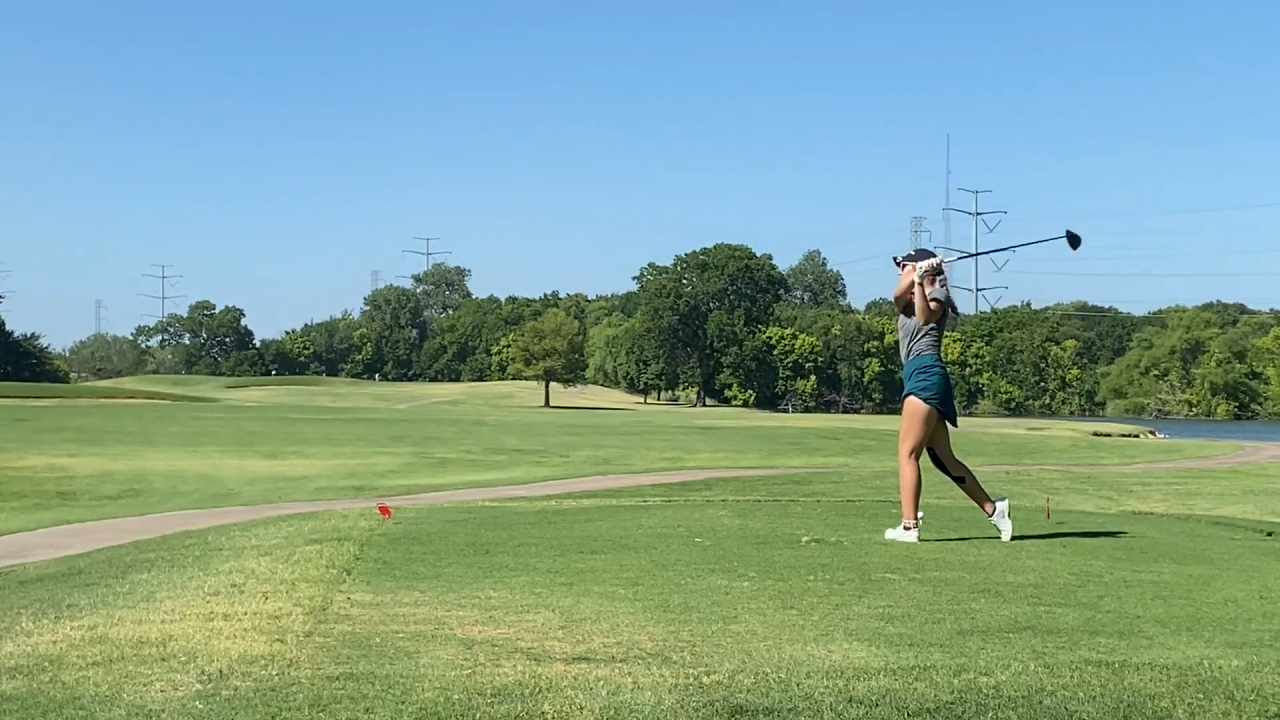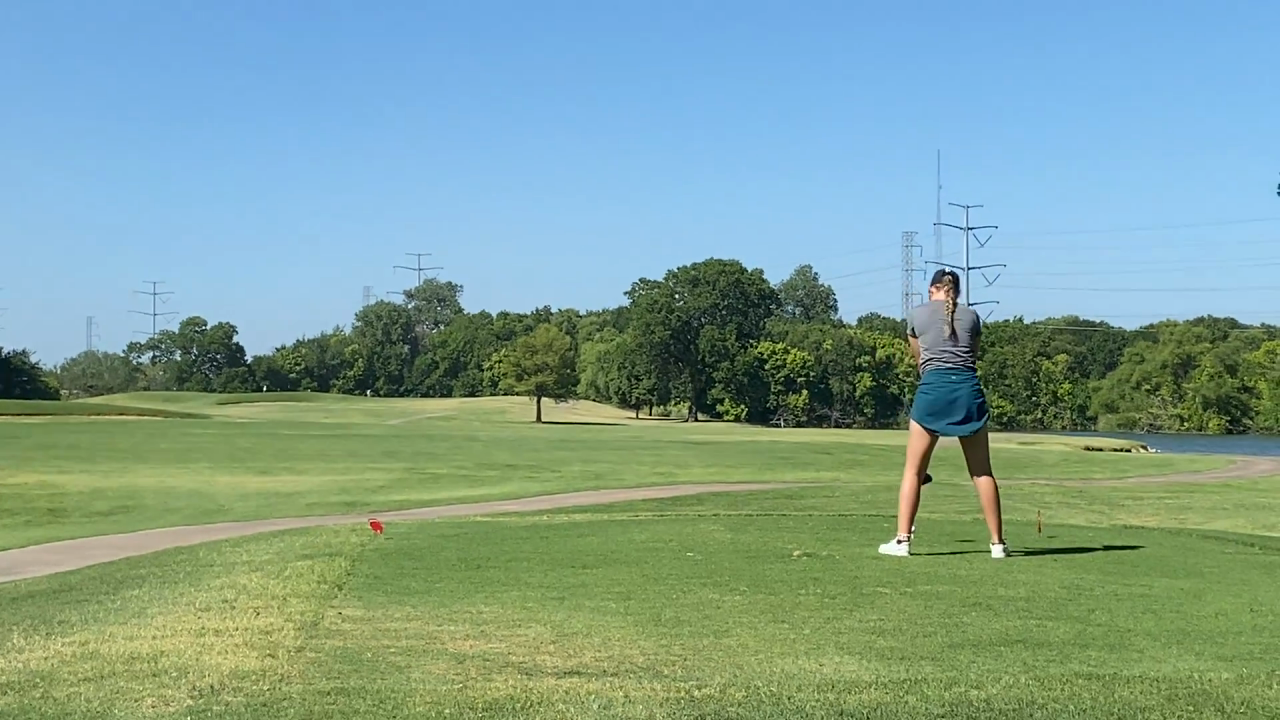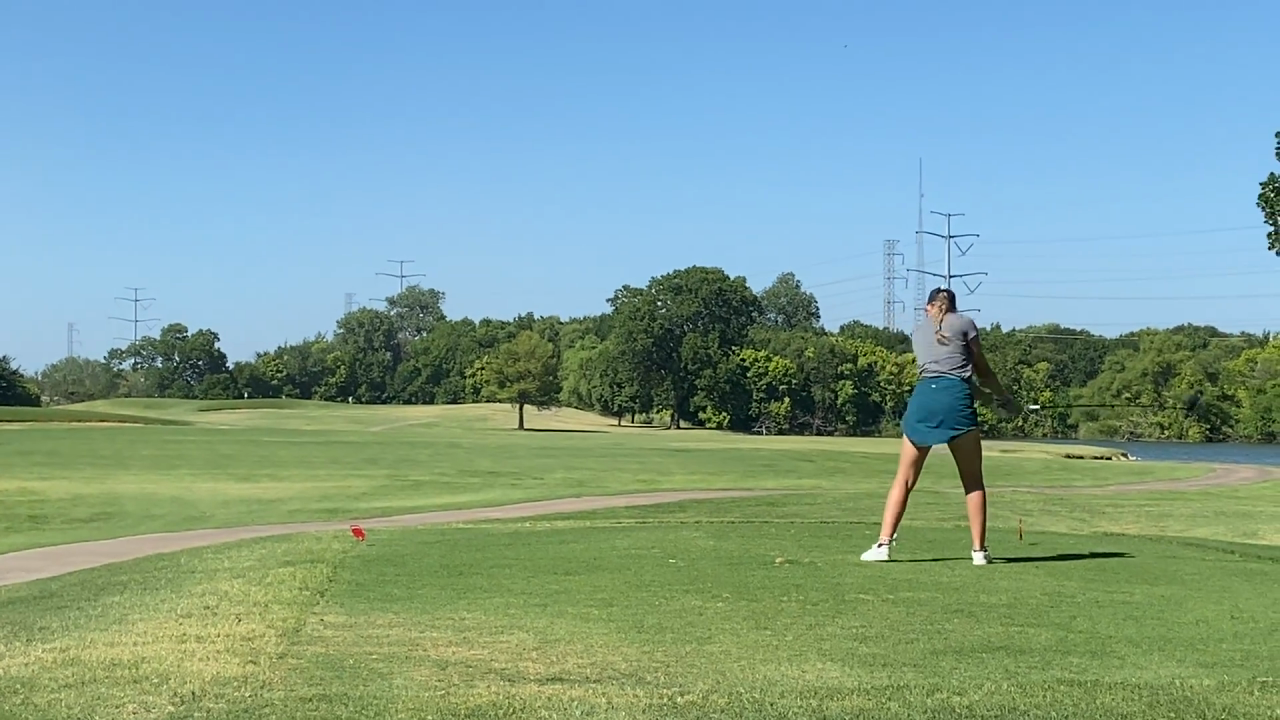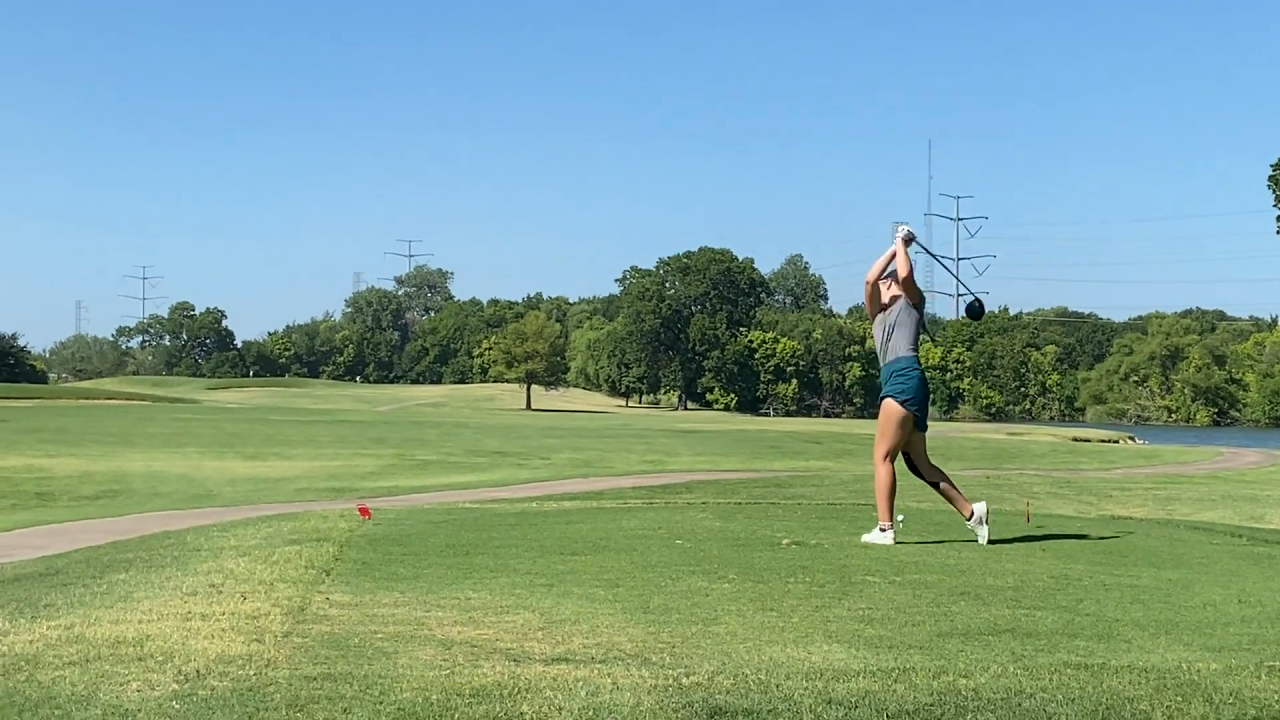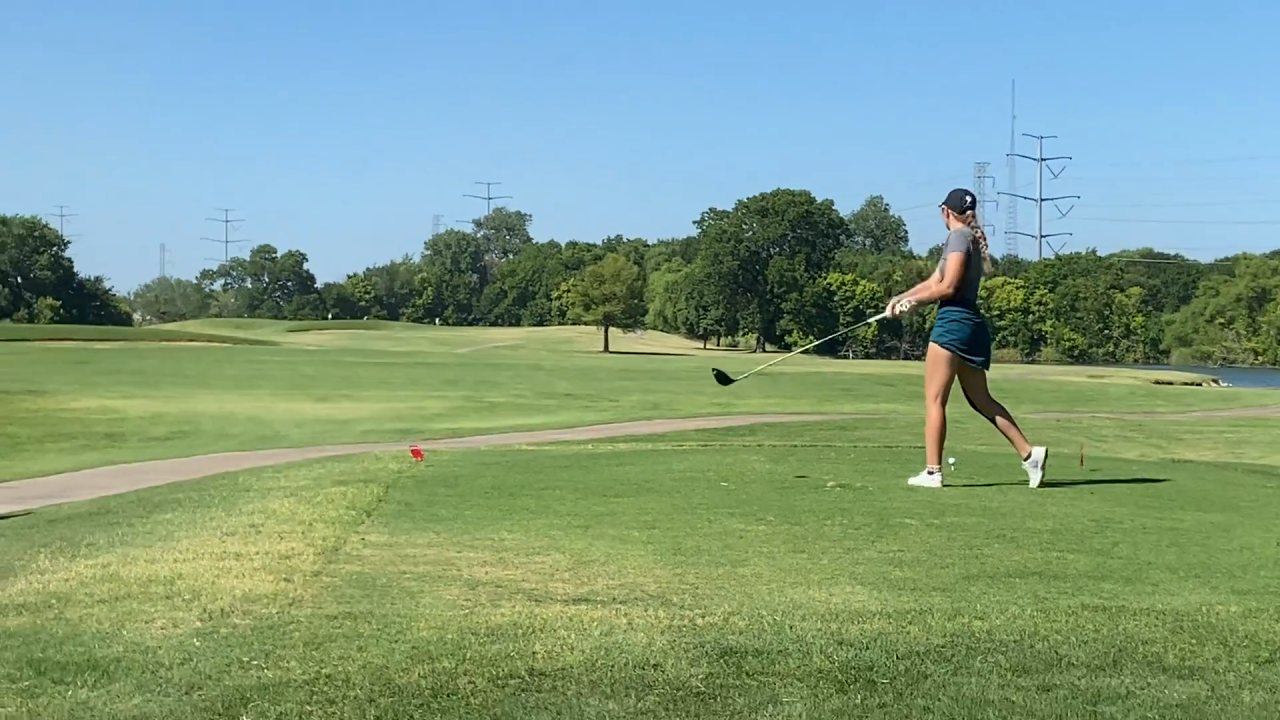
dt=1s
person 1, frame 1
left shoulder: (938, 296)
right shoulder: (910, 294)
left elbow: (921, 318)
right elbow: (902, 302)
left wrist: (921, 280)
right wrist: (907, 286)
left hip: (926, 377)
right hip: (919, 378)
left knee: (907, 453)
right knee: (943, 457)
left ankle: (909, 526)
right ankle: (994, 509)
person 1, frame 2
left shoulder: (917, 315)
right shoulder: (971, 315)
left hip: (932, 390)
right hip: (968, 390)
left knee: (913, 470)
right knee: (982, 471)
left ankle: (902, 540)
right ankle: (997, 543)
person 1, frame 3
left shoulder: (918, 330)
right shoulder: (964, 323)
right elbow: (983, 371)
left wrist: (983, 394)
right wrist: (1004, 398)
left hip: (921, 399)
right hip: (954, 399)
left knee: (904, 480)
right knee: (972, 481)
left ankle: (883, 544)
right ankle: (979, 550)
person 1, frame 4
left shoulder: (910, 300)
right shoulder: (877, 314)
left elbow: (902, 275)
right elbow: (870, 281)
left wrist: (900, 245)
right wrist: (895, 246)
left hip: (904, 380)
right hip: (895, 383)
left knee: (882, 456)
right knee: (918, 464)
left ankle: (885, 528)
right ankle: (972, 513)
person 1, frame 5
left shoulder: (957, 239)
right shoulder: (973, 240)
left elbow: (947, 286)
right elbow: (935, 281)
left wrist: (911, 299)
right wrist: (902, 298)
left hip: (952, 322)
right hip: (972, 323)
left knee: (935, 399)
right knee: (981, 399)
left ankle: (932, 472)
right ankle: (1028, 452)
